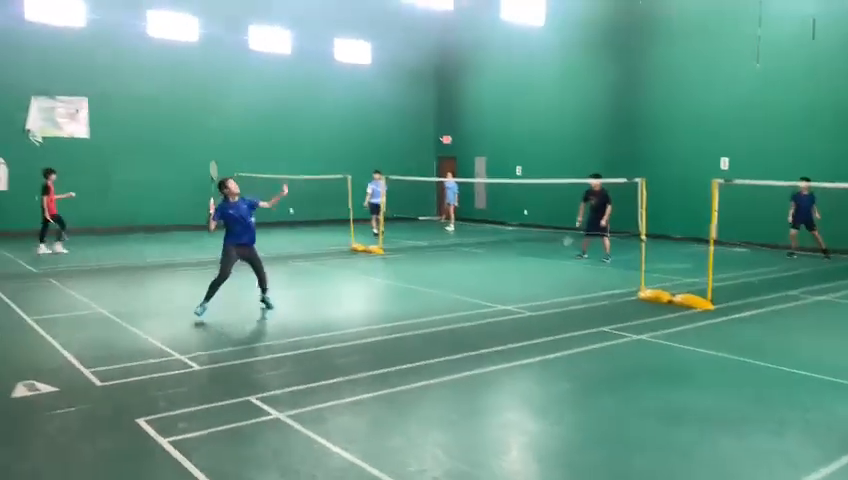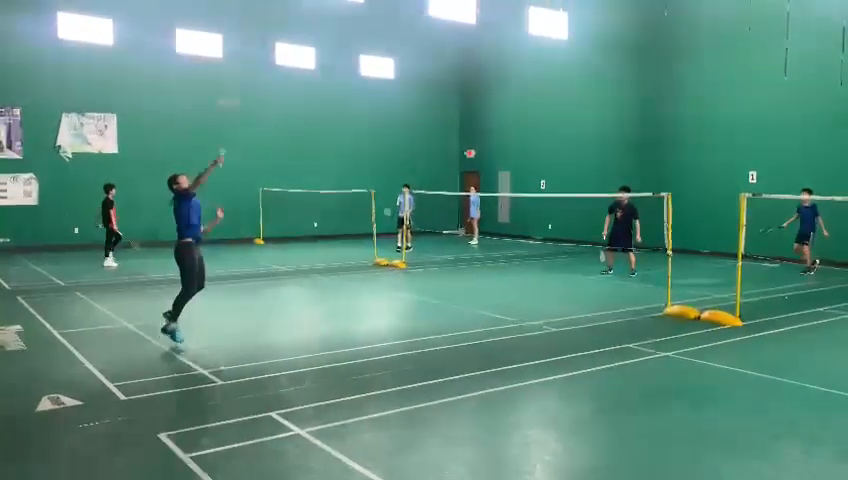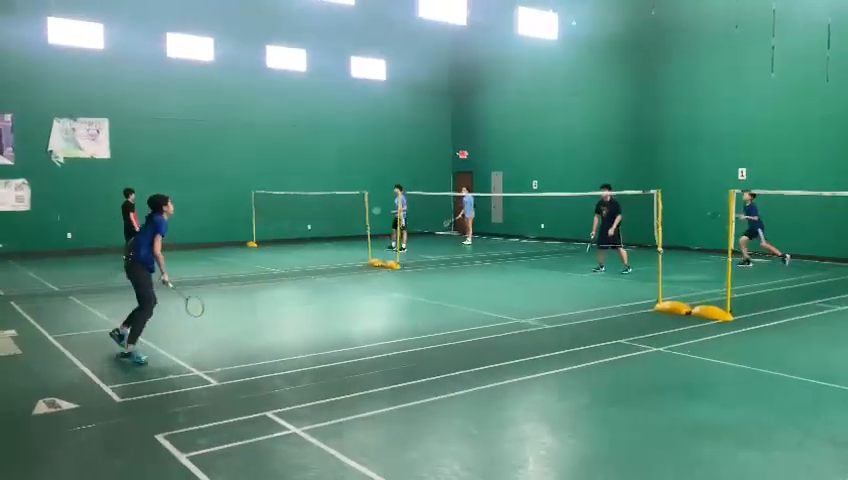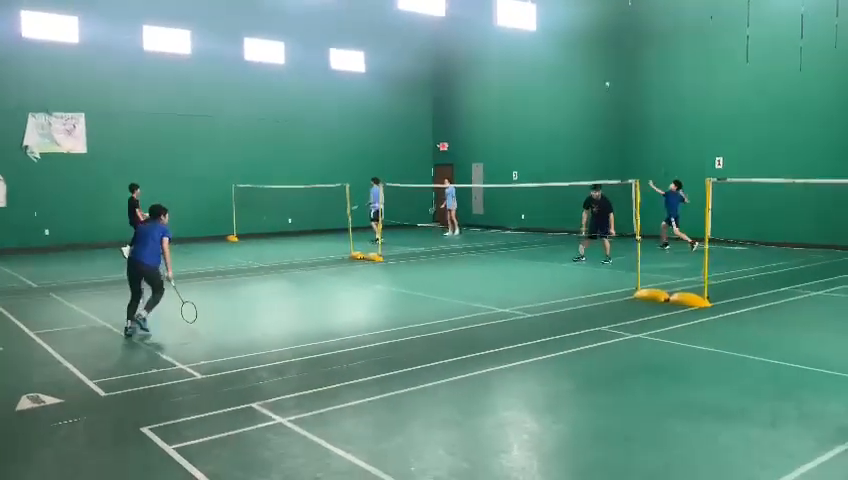
dt=0.5s
person 1, frame 1
left shoulder: (246, 202)
right shoulder: (222, 208)
left elbow: (268, 204)
right elbow: (210, 228)
left wrist: (282, 195)
right wrist: (211, 213)
left hip: (248, 246)
right hip: (231, 246)
left knee: (261, 273)
right knee: (223, 275)
left ankle: (264, 296)
right ankle: (204, 304)
person 1, frame 2
left shoulder: (192, 203)
right shoulder: (183, 197)
left elbow: (200, 230)
right elbow: (196, 183)
left wrist: (217, 219)
right wrist: (213, 165)
left hip: (194, 248)
right hip: (186, 248)
left knee: (199, 285)
right knee: (189, 288)
left ankle: (172, 313)
right ankle: (171, 325)
person 1, frame 3
left shoulder: (151, 221)
right shoulder: (160, 222)
left elbow: (132, 244)
right elbow: (157, 250)
left wrist: (129, 258)
right wrist: (164, 273)
left hip: (133, 266)
right hip: (141, 268)
left knee: (149, 302)
right knee: (147, 309)
left ankle: (121, 330)
right ankle: (129, 350)
person 1, frame 4
left shoulder: (140, 228)
right shoulder: (163, 229)
right elbow: (165, 248)
right wrist: (169, 270)
left hip: (132, 263)
right hip: (149, 265)
left knee: (135, 296)
right knee: (158, 291)
left ankle: (129, 326)
right ankle: (142, 315)
